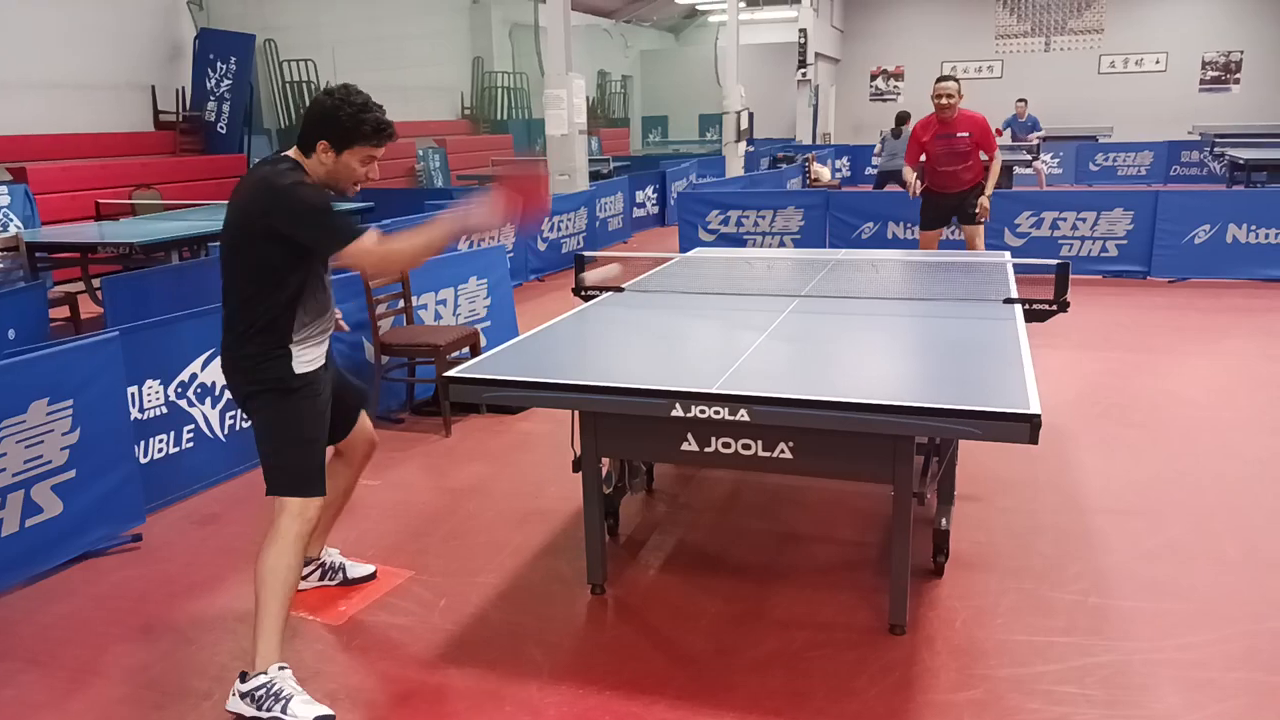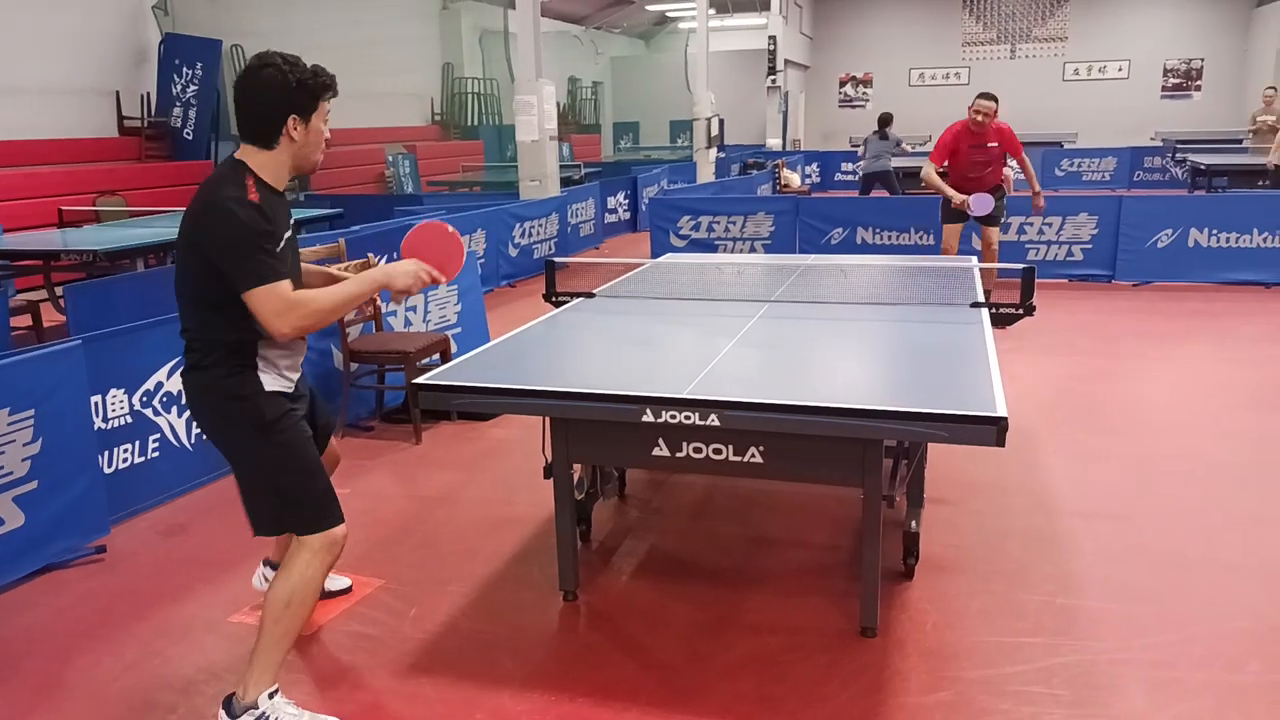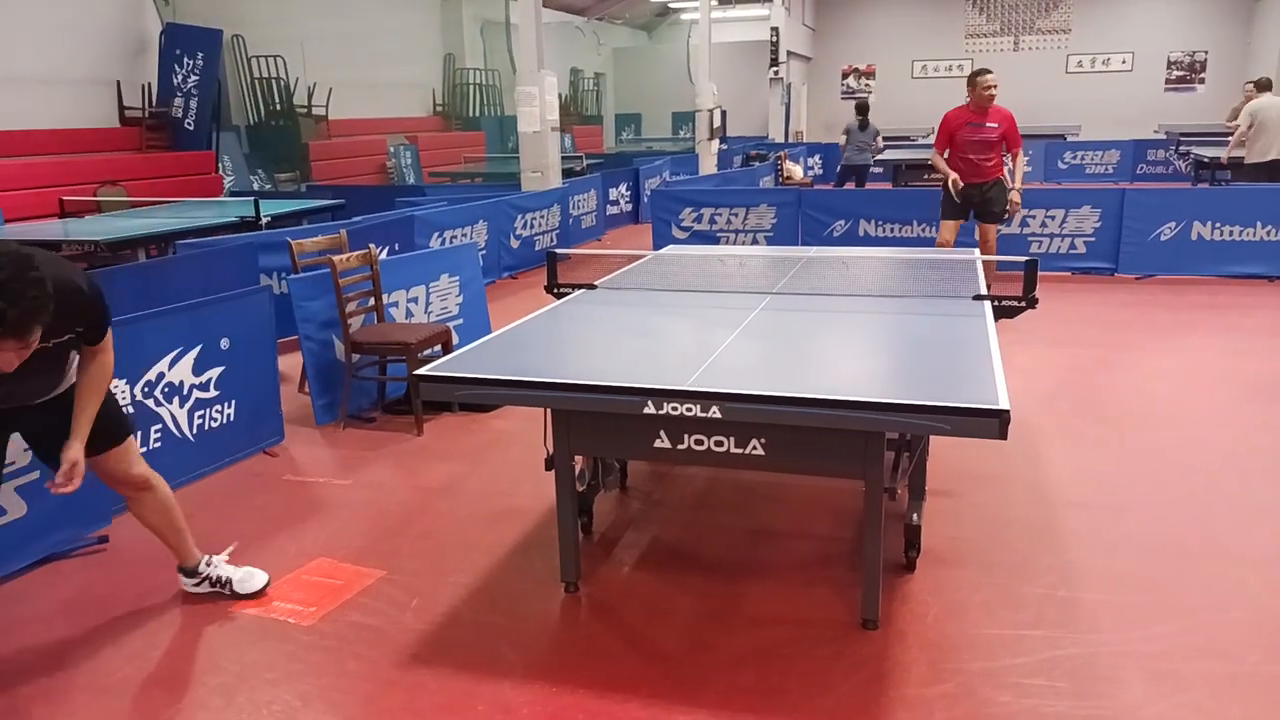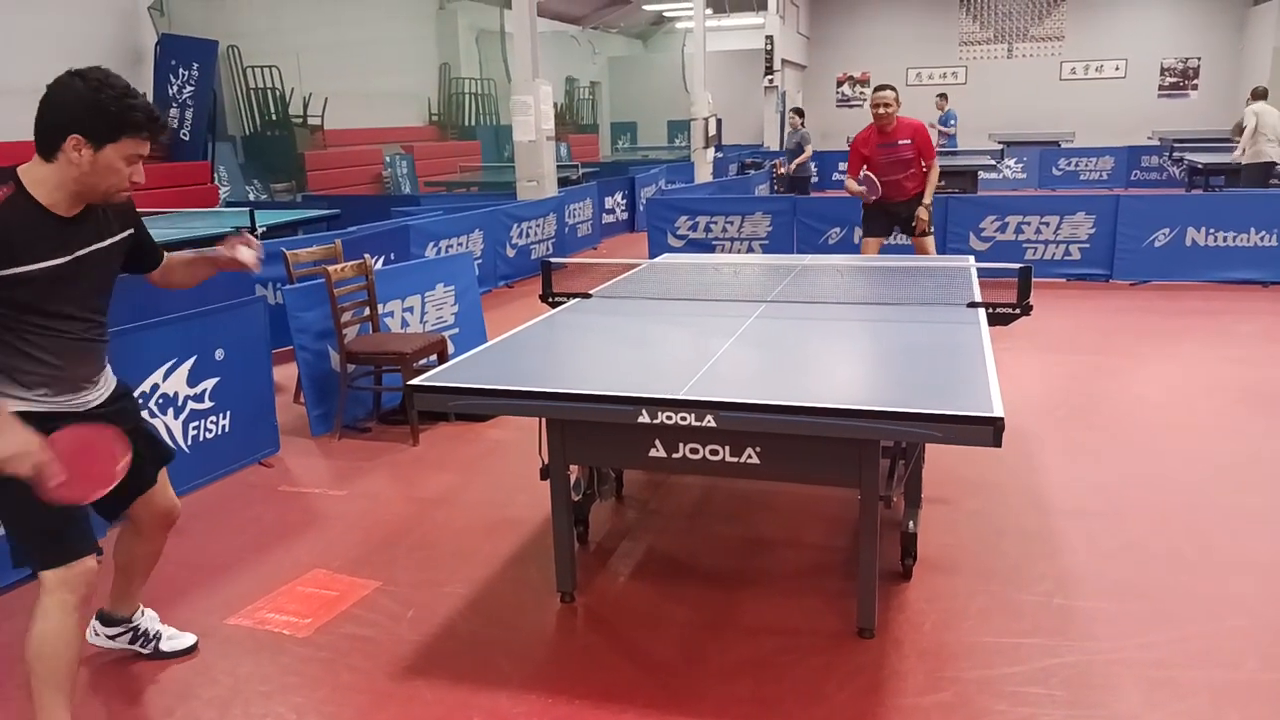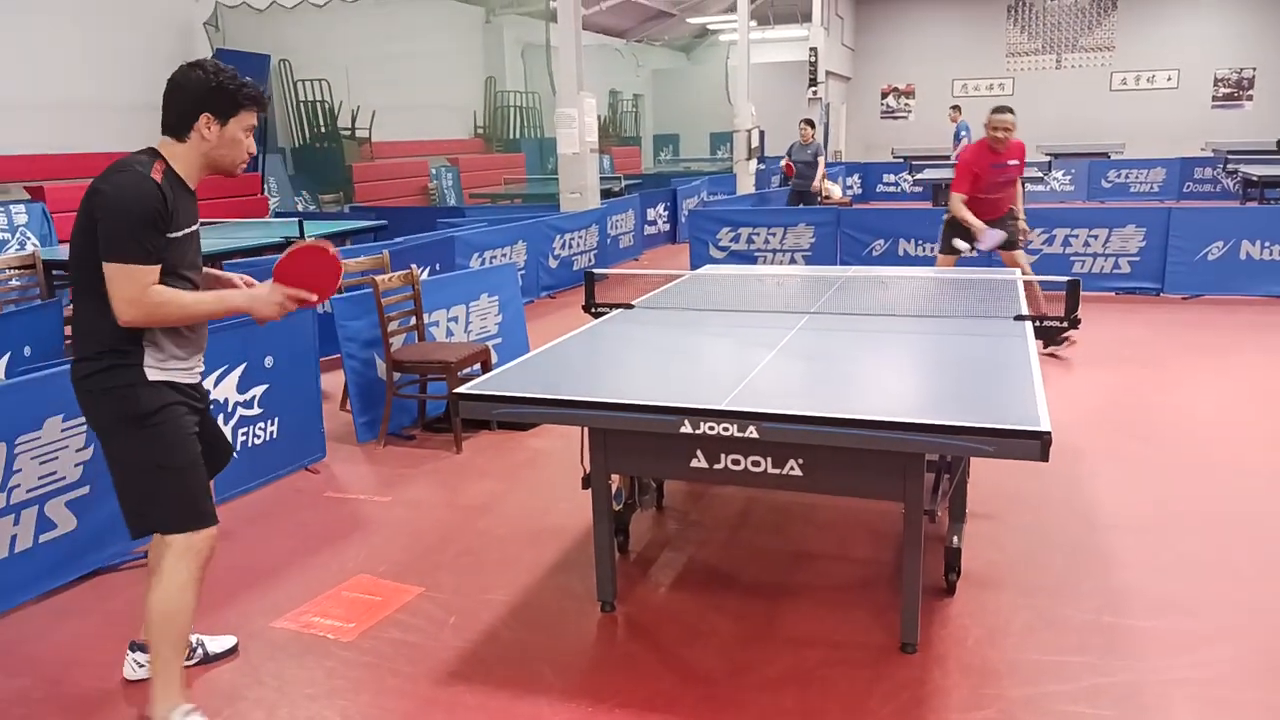
dt=1s
person 1, frame 1
left shoulder: (277, 179)
right shoulder: (289, 200)
right elbow: (376, 258)
right wrist: (465, 221)
left hip: (301, 355)
right hip: (273, 369)
left knee: (359, 442)
right knee: (297, 505)
left ankle: (312, 560)
person 1, frame 2
left shoulder: (251, 189)
right shoulder: (235, 205)
right elbow: (284, 318)
left wrist: (329, 278)
right wrist: (381, 278)
left hip: (265, 382)
right hip: (242, 393)
left knee: (323, 457)
right knee: (323, 534)
left ankle: (281, 571)
person 1, frame 3
left shoulder: (74, 291)
left elbow: (98, 350)
left wrist: (77, 439)
left hip: (59, 389)
left knee: (136, 476)
left ankle: (198, 568)
person 1, frame 4
left shoulder: (112, 210)
left elbow: (160, 271)
left wrist: (217, 258)
left hip: (95, 400)
left knee: (157, 510)
right knee: (72, 573)
left ankle: (119, 620)
person 1, frame 5
left shoulder: (175, 188)
right shoulder: (133, 188)
right elbow: (133, 305)
left wrist: (222, 281)
right wrist: (244, 300)
left hip: (169, 378)
right hip: (131, 386)
left knee: (189, 510)
right knee: (190, 537)
left ankle: (151, 645)
person 2, frame 1
left shoulder: (977, 122)
right shoulder: (921, 128)
left elbow: (995, 158)
right elbow: (908, 165)
left wrist: (987, 194)
right wrist: (912, 180)
left hip: (971, 192)
right hip: (935, 194)
left knee: (976, 247)
right knee: (926, 251)
person 2, frame 2
left shoulder: (1003, 132)
right shoulder: (954, 133)
left elbow: (1022, 159)
right elbow: (927, 172)
left wrist: (1036, 191)
right wrist: (951, 194)
left hip: (991, 193)
right hip: (959, 194)
left knee: (991, 246)
right knee: (948, 247)
left ankle: (986, 297)
person 2, frame 3
left shoulder: (1004, 117)
right shoulder: (952, 117)
left elbow: (1017, 154)
right elbow: (937, 154)
left wrist: (1016, 188)
right wrist: (948, 173)
left hip: (991, 186)
right hip: (958, 187)
left knee: (988, 243)
right knee: (944, 241)
person 2, frame 4
left shoulder: (916, 129)
right shoulder: (862, 140)
left elbow: (933, 168)
right elbow: (850, 179)
left wrist: (925, 205)
right wrist: (858, 190)
left hip: (915, 200)
right hip: (879, 204)
person 2, frame 5
left shoulder: (1018, 148)
right shoulder: (970, 155)
right elbow: (955, 203)
left wrist: (1020, 216)
right wrist: (975, 224)
left hip: (1000, 215)
right hip: (965, 220)
left knee: (1024, 270)
